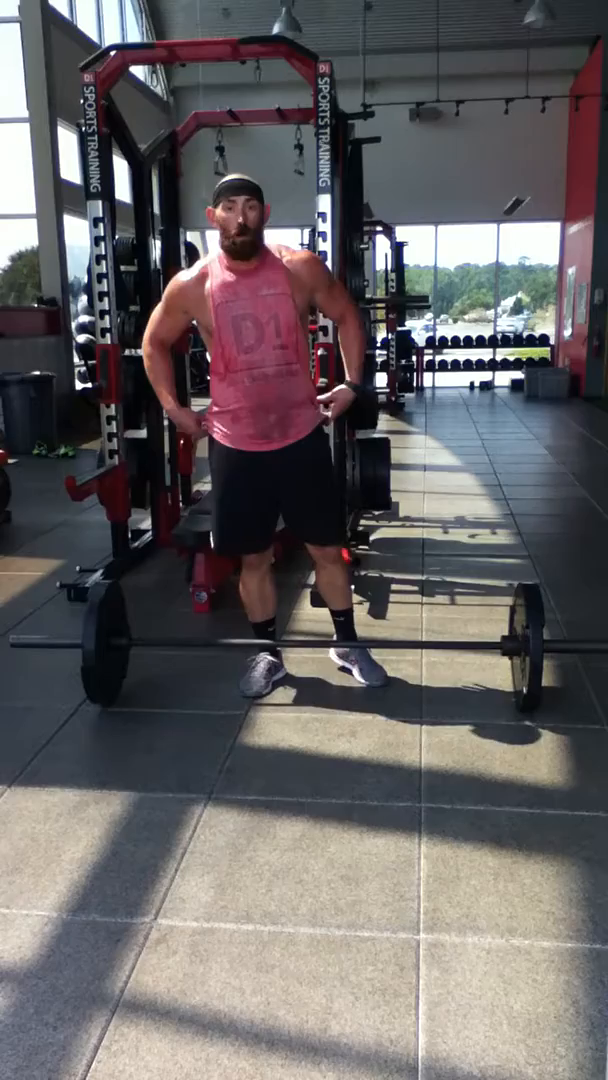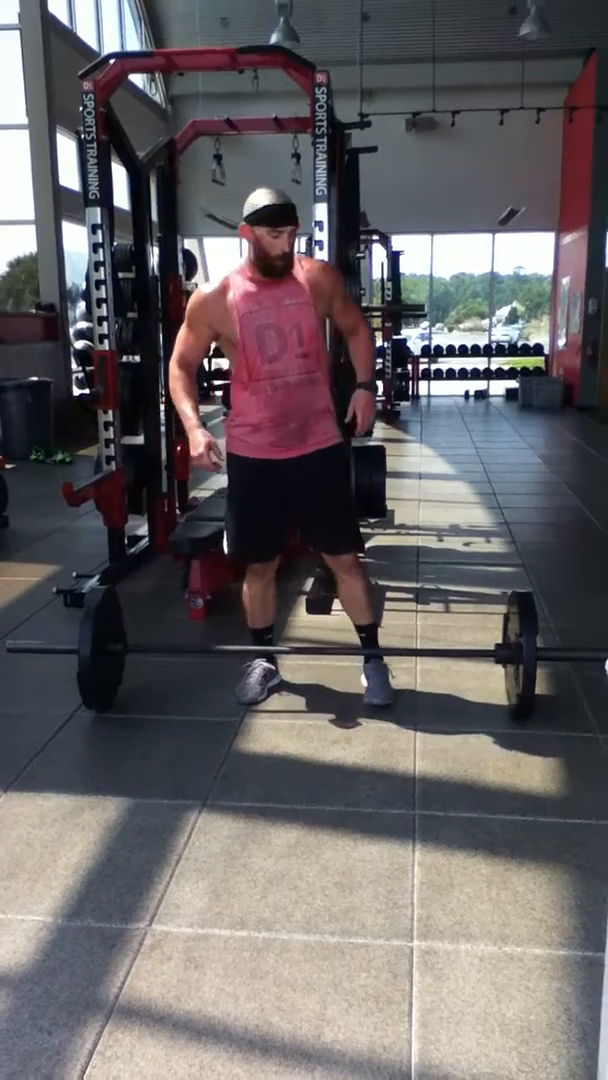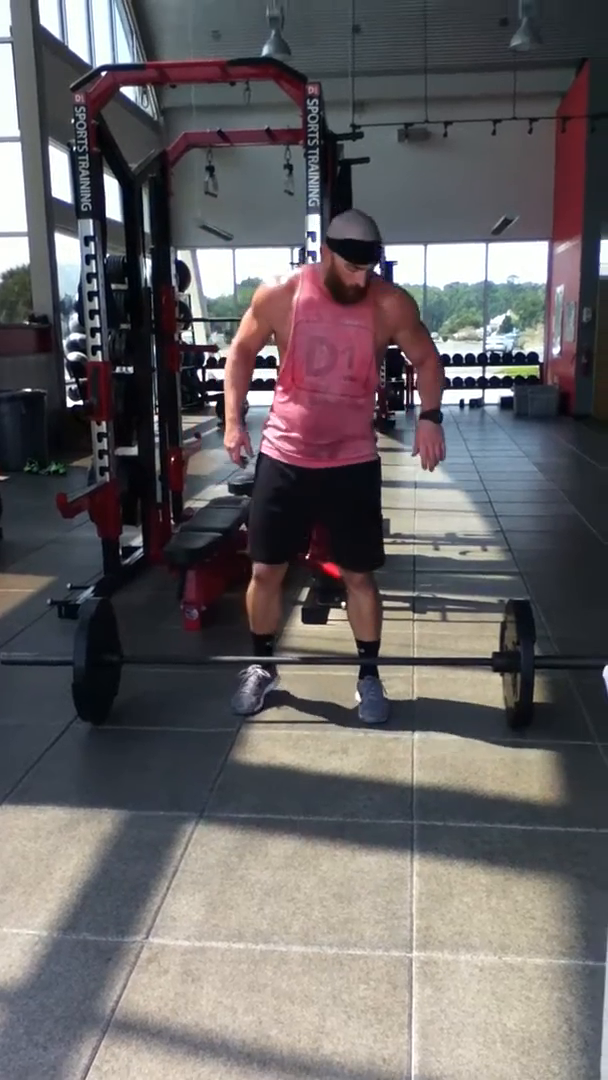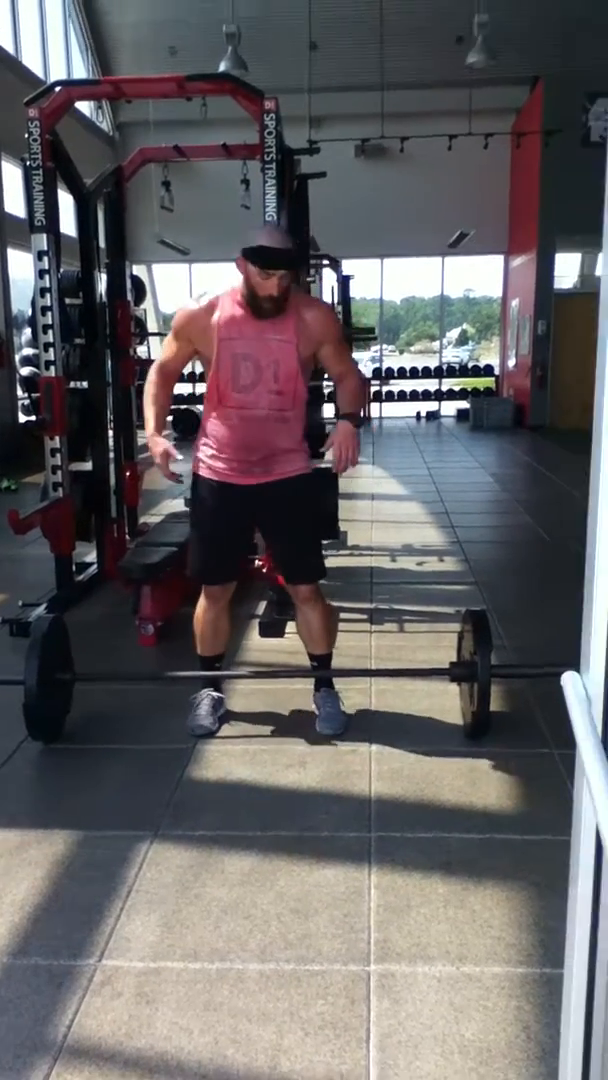
dt=0.5s
person 1, frame 1
left shoulder: (302, 268)
right shoulder: (190, 286)
left elbow: (347, 317)
right elbow: (155, 344)
left wrist: (352, 382)
right wrist: (175, 407)
left hip: (301, 436)
right hip: (235, 445)
left knee: (327, 549)
right knee: (252, 557)
left ankle: (346, 643)
right ankle: (268, 652)
person 1, frame 2
left shoulder: (320, 278)
right shoulder: (213, 299)
left elbow: (355, 329)
right elbow: (181, 365)
left wrist: (365, 386)
right wrist: (194, 426)
left hip: (320, 447)
right hip: (252, 454)
left knee: (344, 558)
right knee: (259, 565)
left ankle: (371, 657)
right ankle: (264, 659)
person 1, frame 3
left shoulder: (392, 304)
right shoulder: (278, 295)
left elbow: (426, 359)
right elbow: (241, 351)
left wrist: (429, 416)
right wrist: (233, 420)
left hip: (352, 461)
right hip: (284, 456)
left knee: (358, 573)
right knee: (266, 569)
left ankle: (367, 673)
right ankle: (260, 665)
person 1, frame 4
left shoulder: (315, 318)
right shoulder: (199, 317)
left elbow: (347, 374)
right elbow: (163, 371)
left wrist: (348, 420)
right wrist: (154, 431)
left hip: (287, 474)
right hip: (219, 476)
left knee: (306, 587)
right knee: (215, 589)
left ankle: (324, 686)
right ankle: (211, 686)
